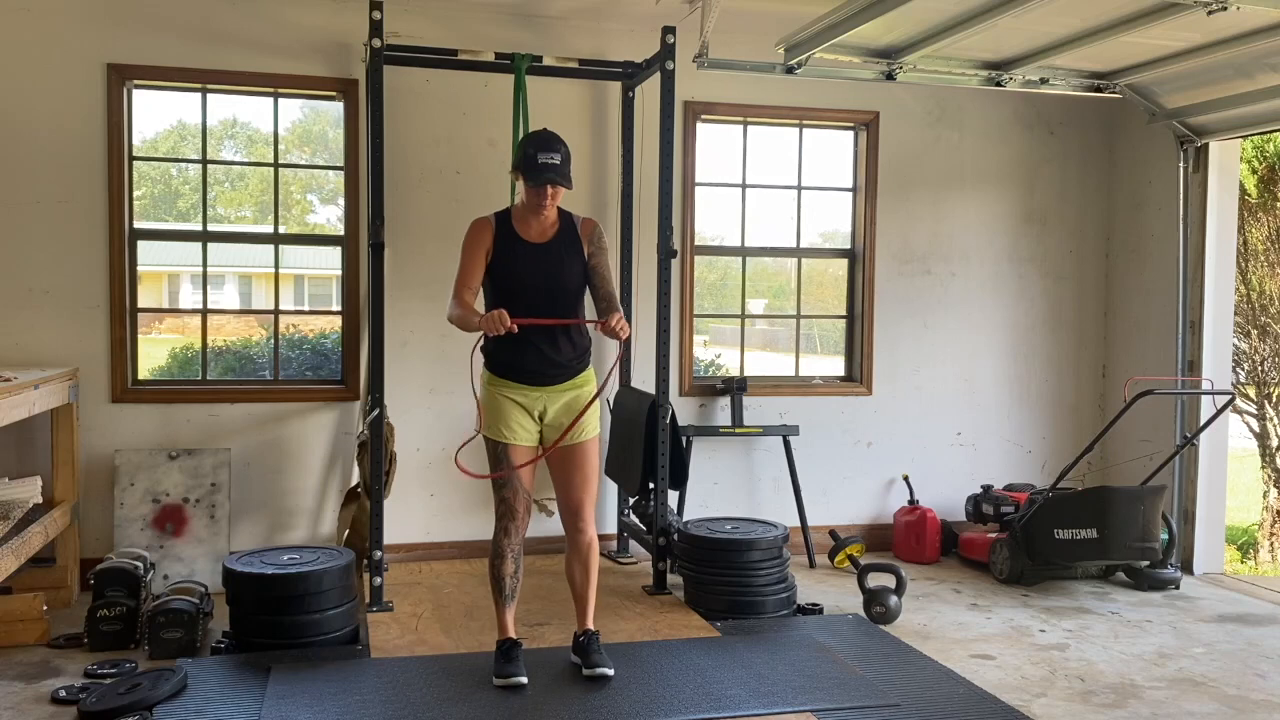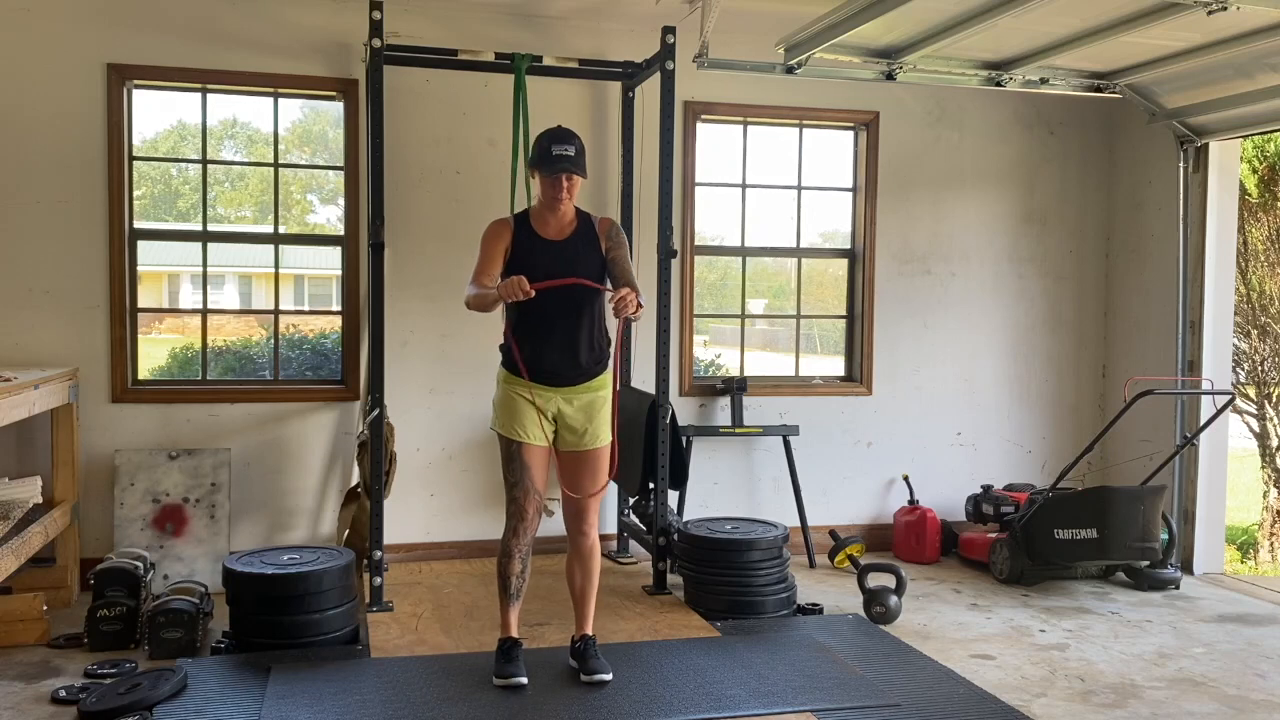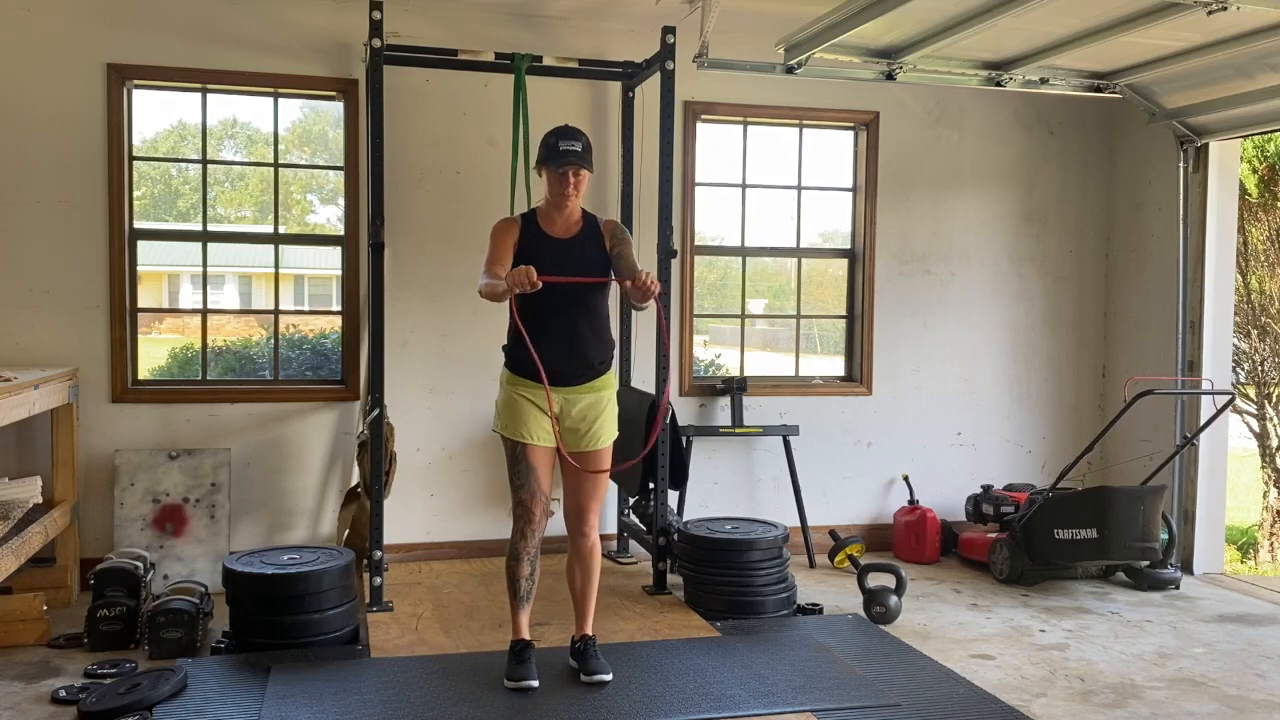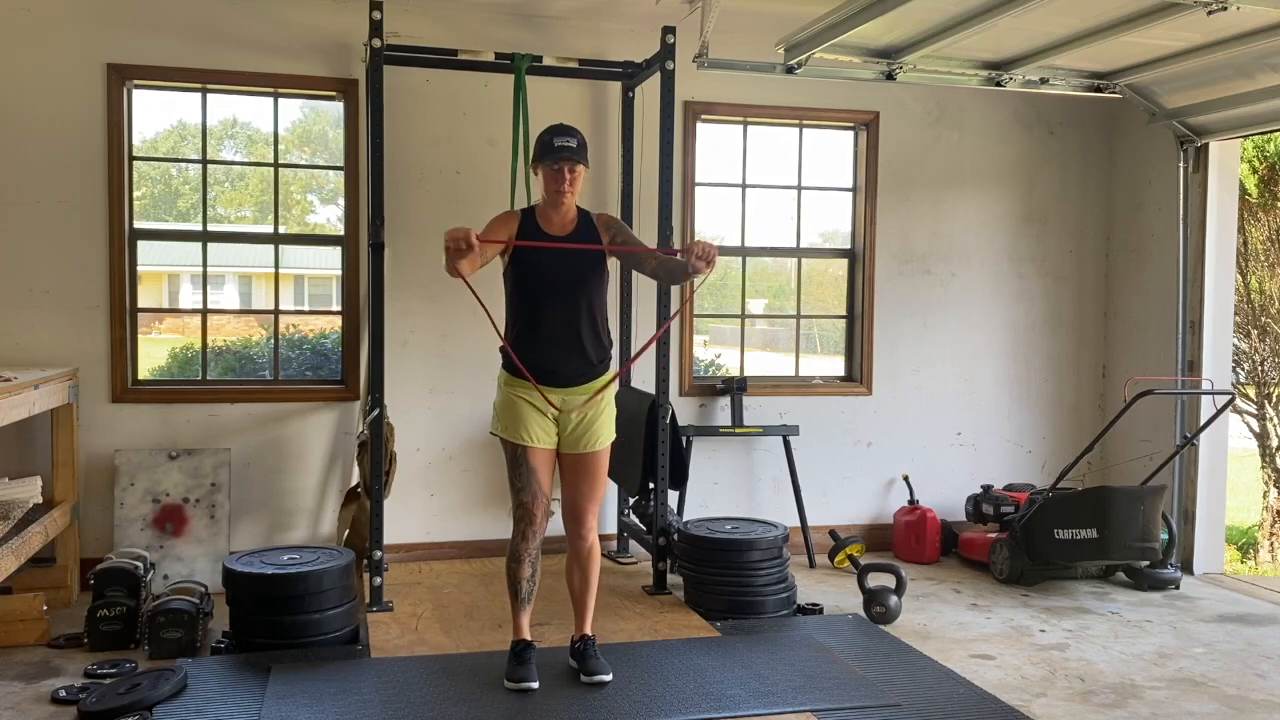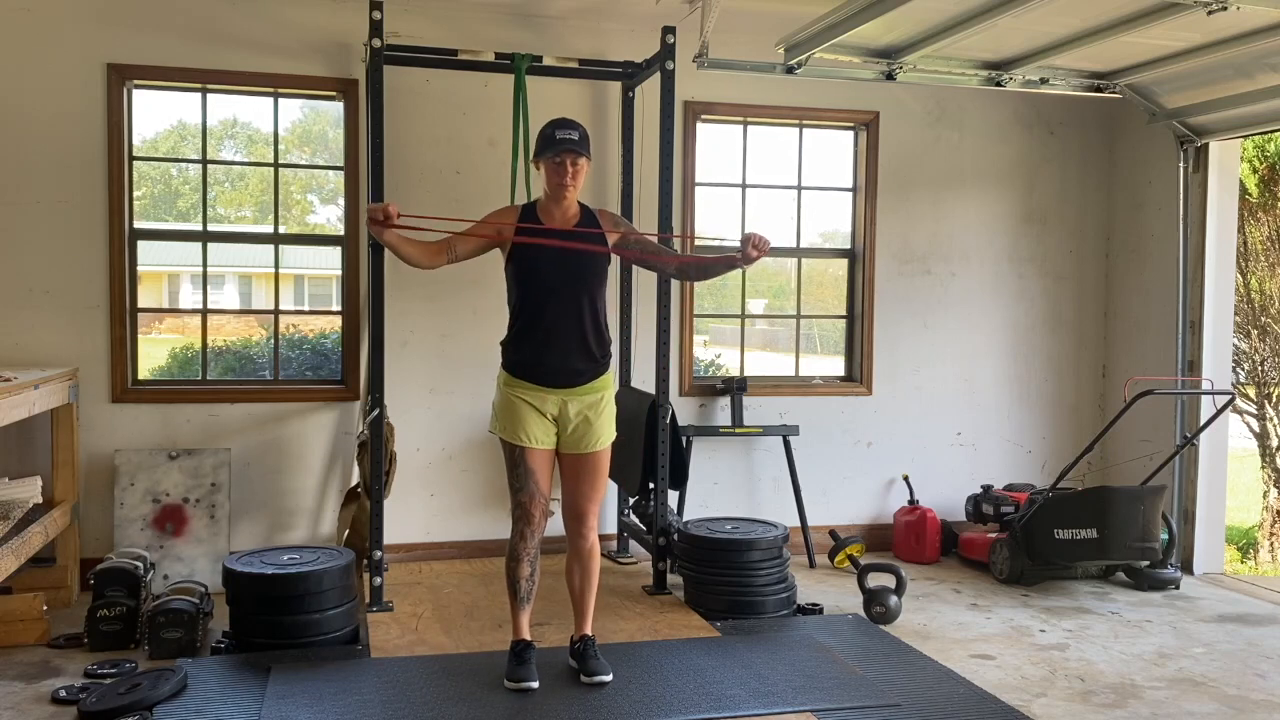
dt=0.3s
person 1, frame 1
left shoulder: (586, 232)
right shoulder: (486, 231)
left elbow: (605, 294)
right elbow: (456, 305)
left wrist: (615, 317)
right wrist: (480, 318)
left hip: (574, 390)
right hip: (508, 390)
left knee: (581, 521)
right knee: (511, 519)
left ankle: (586, 634)
right ankle: (507, 641)
person 1, frame 2
left shoulder: (605, 231)
right shoulder: (505, 231)
left elbow: (627, 287)
right elbow: (473, 294)
left wrist: (630, 301)
right wrist: (500, 291)
left hip: (589, 391)
right hip: (524, 389)
left knee: (585, 523)
right knee: (522, 518)
left ankle: (584, 638)
right ankle: (509, 641)
person 1, frame 3
left shoulder: (609, 232)
right shoulder: (512, 229)
left elbow: (635, 287)
right elbow: (486, 283)
left wrist: (644, 288)
right wrist: (508, 283)
left hip: (593, 391)
right hip: (528, 389)
left knee: (586, 524)
right knee: (529, 520)
left ankle: (584, 638)
right ankle: (520, 642)
person 1, frame 4
left shoulder: (603, 228)
right shoulder: (511, 225)
left elbow: (660, 267)
right elbow: (458, 263)
left wrist: (694, 263)
right wrist: (457, 255)
left hip: (591, 392)
right hip: (526, 391)
left knee: (584, 525)
right knee: (530, 521)
left ankle: (584, 639)
right ankle: (521, 643)
person 1, frame 5
left shoulder: (606, 227)
right shoulder: (510, 222)
left elbow: (676, 265)
right elbow: (434, 255)
left wrist: (736, 259)
right wrist: (387, 234)
left hip: (591, 392)
right hip: (526, 392)
left knee: (585, 524)
right knee: (528, 522)
left ankle: (584, 638)
right ankle: (521, 643)
